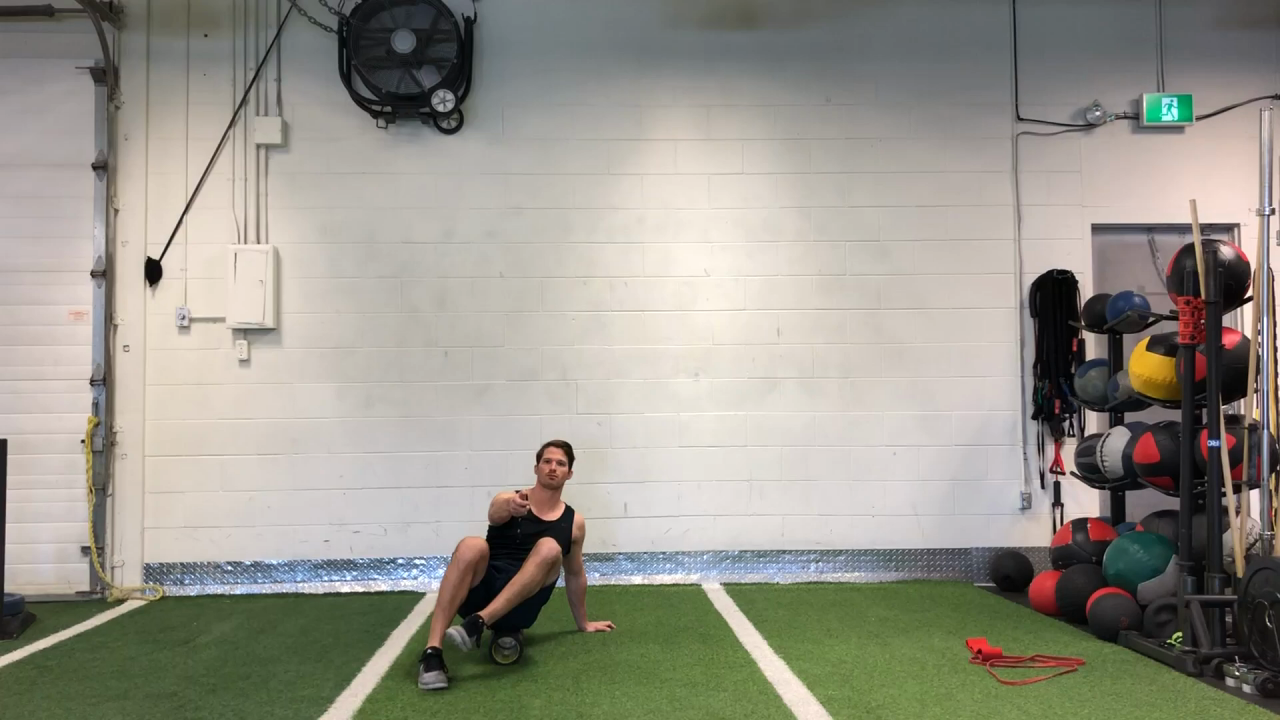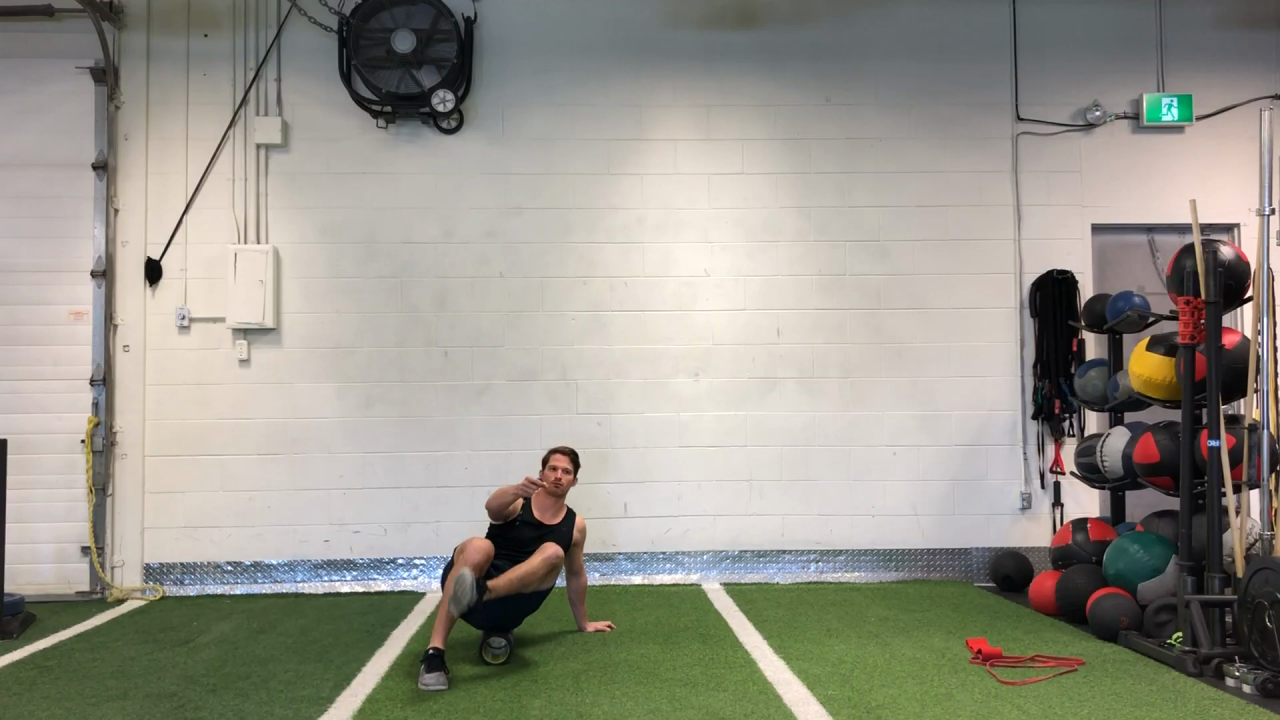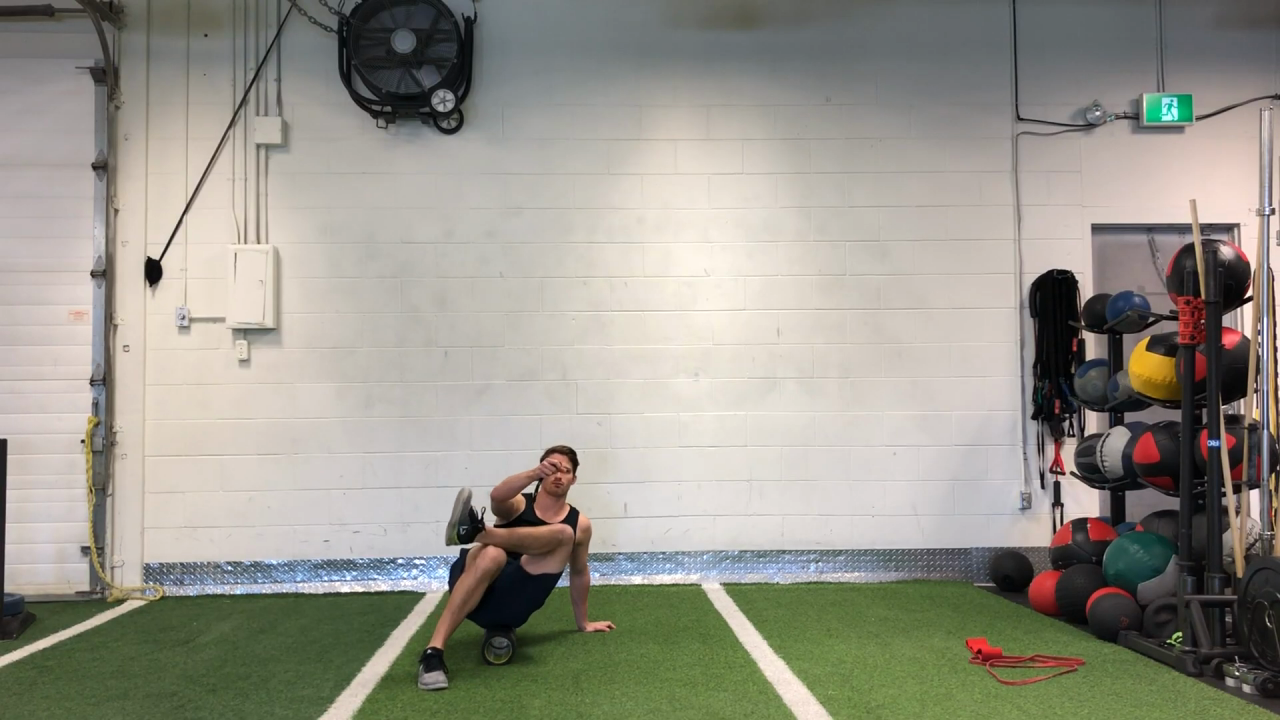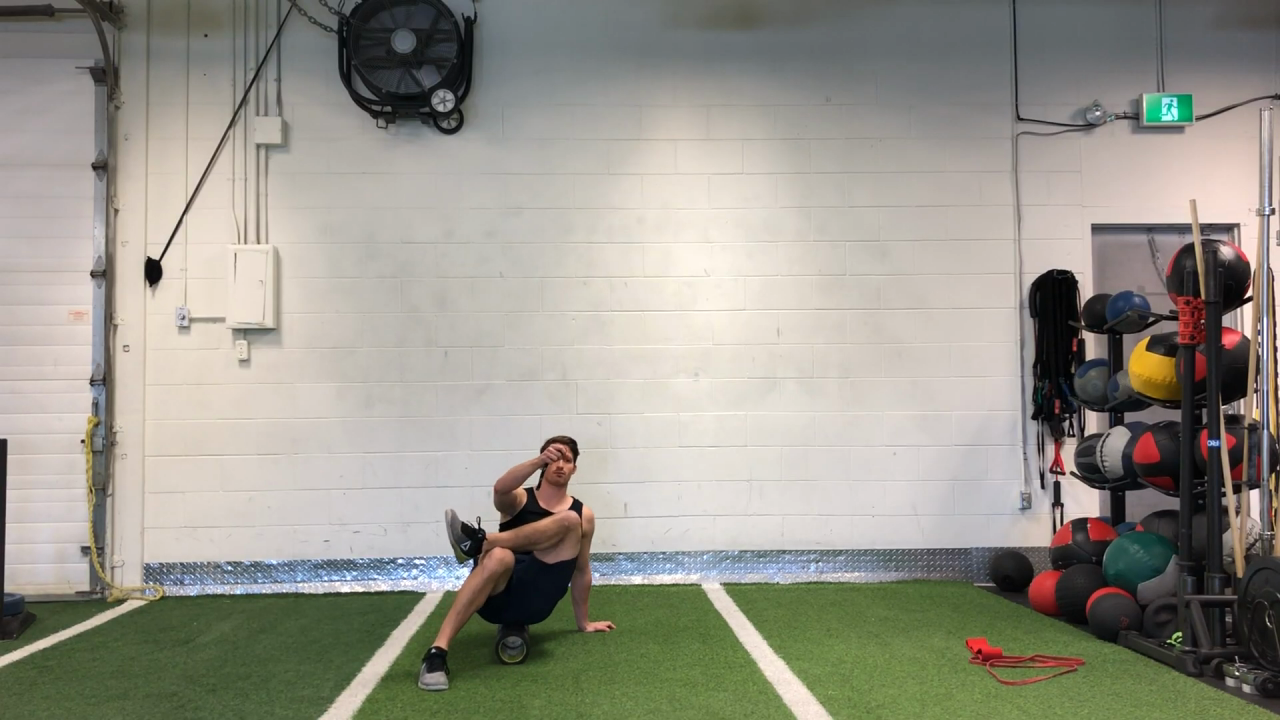
dt=0.3s
person 1, frame 1
left shoulder: (574, 523)
right shoulder: (509, 500)
left elbow: (575, 575)
right elbow: (495, 515)
left wrist: (583, 622)
right wrist: (510, 507)
left hip: (518, 607)
right hip: (481, 590)
left knee: (549, 548)
right knee: (471, 546)
left ankle: (478, 622)
right ankle: (433, 651)
person 1, frame 2
left shoulder: (575, 526)
right shoulder: (514, 505)
left elbow: (576, 575)
right elbow: (491, 507)
left wrist: (583, 622)
right wrist: (518, 491)
left hip: (508, 604)
right hip: (479, 578)
left knee: (553, 554)
right knee: (478, 547)
left ankle: (478, 593)
right ankle: (434, 653)
person 1, frame 3
left shoulder: (580, 524)
right shoulder: (517, 505)
left elbow: (579, 574)
right elbow: (497, 496)
left wrist: (583, 622)
right wrist: (534, 474)
left hip: (513, 605)
right hip: (481, 593)
left knee: (563, 533)
right knee: (492, 555)
right ankle: (433, 652)
person 1, frame 4
left shoulder: (583, 516)
right shoulder: (519, 499)
left elbow: (581, 571)
right elbow: (500, 488)
left wrist: (584, 622)
right wrist: (539, 461)
left hip: (533, 602)
right hip: (497, 595)
left knee: (570, 521)
right knee: (499, 557)
right ankle: (437, 652)
